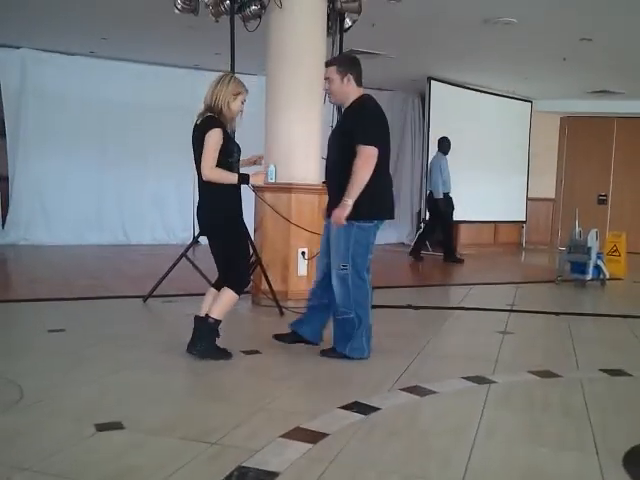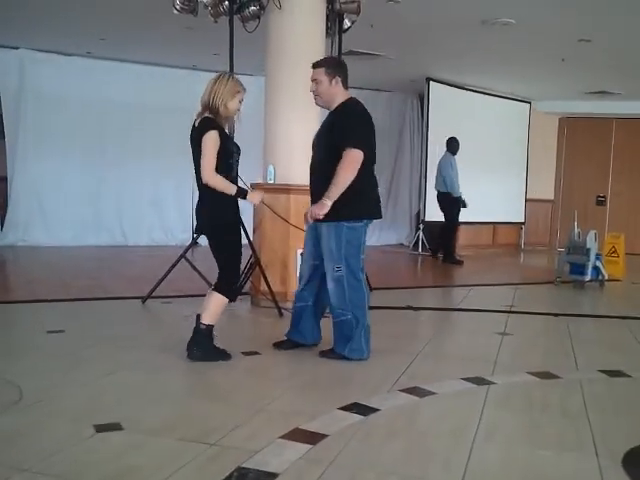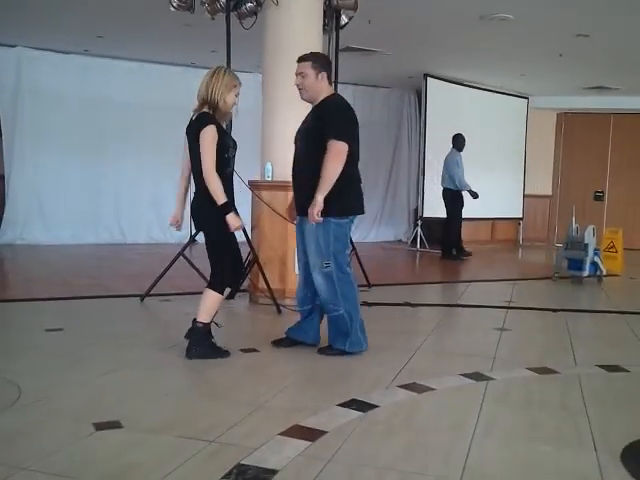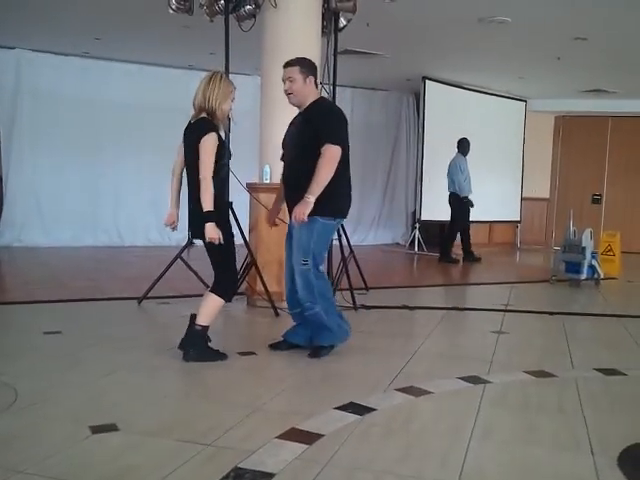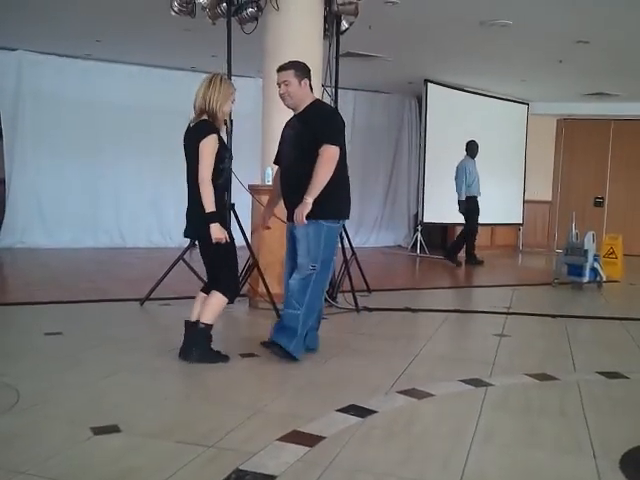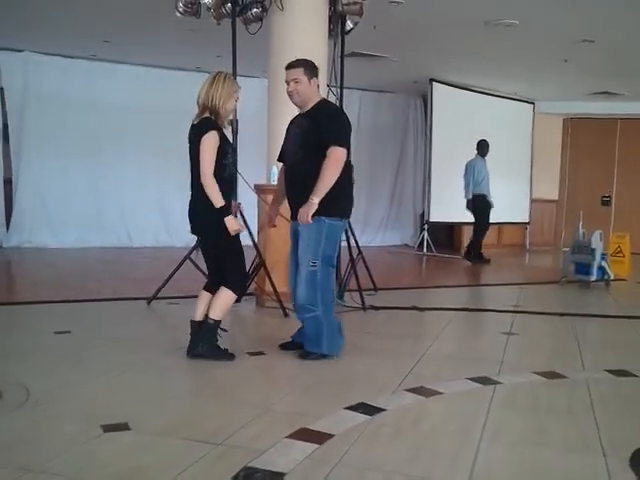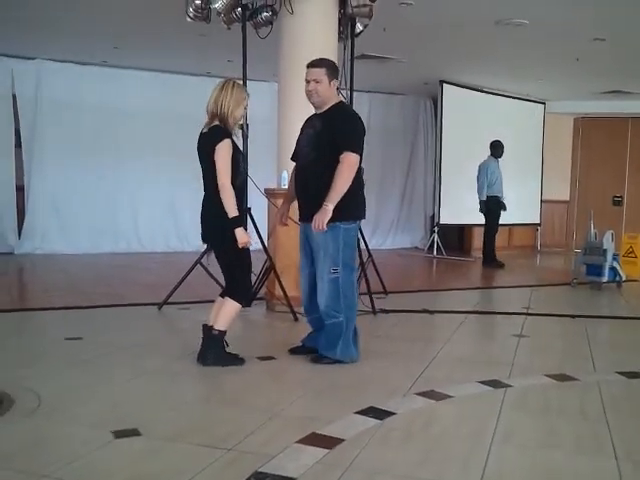
dt=0.2s
person 1, frame 1
left shoulder: (366, 111)
right shoulder: (352, 113)
left elbow: (367, 157)
left wrist: (347, 203)
left hip: (361, 211)
right hip: (344, 209)
left knee: (349, 275)
right knee: (328, 271)
left ankle: (353, 344)
right ankle: (308, 328)
person 1, frame 2
left shoulder: (353, 114)
right shoulder: (335, 117)
left elbow: (353, 161)
left wrist: (326, 201)
right wrist: (318, 203)
left hip: (346, 213)
right hip: (327, 212)
left knee: (343, 277)
right knee: (312, 274)
left ankle: (352, 346)
right ankle: (303, 332)
person 1, frame 3
left shoulder: (336, 109)
right shoulder: (316, 113)
left elbow: (337, 153)
left wrist: (319, 198)
right wrist: (298, 201)
left hip: (332, 207)
right hip: (311, 207)
left knee: (329, 271)
right knee: (308, 272)
left ankle: (349, 339)
right ankle: (306, 331)
person 1, frame 4
left shoulder: (327, 113)
right shoulder: (299, 120)
left elbow: (331, 156)
left wrist: (309, 199)
right wrist: (278, 203)
left hip: (321, 208)
right hip: (300, 208)
left knee: (306, 272)
right knee: (295, 274)
left ankle: (331, 330)
right ankle: (303, 332)
person 1, frame 5
left shoulder: (324, 115)
right shoulder: (292, 124)
left elbow: (329, 156)
right elbow: (283, 170)
left wrist: (308, 200)
right wrist: (270, 205)
left hip: (322, 211)
right hip: (299, 211)
left knee: (308, 275)
right knee: (297, 276)
left ankle: (289, 339)
right ankle: (303, 337)
person 1, frame 6
left shoulder: (331, 115)
right shoulder: (296, 122)
left elbow: (336, 158)
right elbow: (287, 167)
left wrist: (314, 200)
right wrist: (276, 202)
left hip: (326, 210)
right hip: (302, 210)
left knee: (315, 274)
right knee: (301, 276)
left ankle: (325, 341)
right ankle: (310, 334)
person 1, frame 7
left shoulder: (346, 119)
right shoulder: (310, 122)
left elbow: (349, 164)
left wrist: (328, 207)
right wrist: (287, 201)
left hip: (337, 216)
right hip: (311, 215)
left knee: (334, 280)
right knee: (312, 281)
left ankle: (341, 347)
right ankle: (319, 338)
person 2, frame 1
left shoulder: (207, 124)
right shoulder: (213, 126)
right elbow: (208, 172)
left wrist: (243, 162)
right wrist: (247, 179)
left hip: (217, 212)
right hip: (221, 213)
left knee: (227, 275)
right knee: (239, 276)
left ankle: (201, 336)
right ankle: (204, 339)
person 2, frame 2
left shoulder: (203, 125)
right shoulder: (211, 127)
right elbow: (208, 175)
right wrist: (243, 194)
left hip: (216, 211)
right hip: (220, 213)
left knee: (227, 275)
right knee: (229, 277)
left ankle: (200, 336)
right ankle: (201, 342)
person 2, frame 3
left shoulder: (197, 121)
right shoulder: (210, 123)
left elbow: (187, 169)
right elbow: (209, 171)
left wrist: (180, 207)
right wrist: (228, 210)
left hip: (206, 207)
right hip: (214, 209)
left knee: (230, 270)
right knee: (224, 273)
left ankle: (200, 329)
right ankle: (199, 340)
person 2, frame 4
left shoulder: (192, 127)
right shoulder: (209, 130)
left elbow: (177, 171)
right elbow: (206, 178)
left wrist: (173, 208)
right wrist: (210, 220)
left hip: (203, 213)
right hip: (210, 214)
left knee: (223, 278)
right knee: (227, 281)
left ankle: (193, 337)
right ankle: (196, 343)
person 2, frame 5
left shoulder: (194, 128)
right shoulder: (208, 131)
right elbow: (205, 180)
right wrist: (215, 221)
left hip: (200, 216)
right hip: (209, 218)
left knee: (215, 279)
right knee: (228, 281)
left ankle: (191, 341)
right ankle: (199, 343)
person 2, frame 6
left shoulder: (198, 125)
right shoulder: (211, 127)
right elbow: (207, 176)
left wrist: (225, 204)
right wrist: (226, 213)
left hip: (203, 212)
right hip: (213, 214)
left knee: (217, 276)
right knee: (236, 276)
left ankle: (199, 338)
right ankle: (206, 339)
person 2, frame 7
left shoulder: (207, 134)
right shoulder: (222, 136)
right elbow: (225, 186)
right wrist: (238, 225)
left hip: (215, 221)
right hip: (224, 222)
left knee: (233, 283)
right knee: (242, 286)
left ankle: (210, 343)
right ankle: (213, 347)
person 3, frame 1
left shoulder: (442, 159)
right shoulder: (437, 160)
right elbow: (436, 181)
left wrist: (444, 198)
right wrist: (440, 199)
left hip: (442, 196)
right hip: (439, 197)
left knee: (431, 226)
right knee: (447, 226)
left ankle: (416, 250)
right ankle: (450, 255)
person 3, frame 2
left shoulder: (450, 159)
right shoulder: (447, 160)
right elbow: (450, 181)
left wrist: (457, 197)
right wrist: (459, 197)
left hip: (448, 196)
right hip: (447, 197)
left knee: (449, 225)
right knee: (452, 225)
left ankle: (436, 249)
right ankle: (449, 255)
person 3, frame 3
left shoulder: (456, 156)
right shoulder: (452, 157)
right elbow: (457, 177)
left wrist: (466, 190)
right wrist: (469, 190)
left hip: (455, 193)
right hip: (451, 193)
left knee: (456, 222)
right knee: (452, 222)
left ankle: (459, 249)
right ankle: (447, 252)
person 3, frame 4
left shoulder: (463, 161)
right shoulder: (456, 162)
right elbow: (458, 182)
right wrist: (466, 198)
left hip: (462, 198)
right hip: (458, 198)
left knee: (465, 226)
right knee: (455, 226)
left ankle: (468, 254)
right ankle: (445, 255)
person 3, frame 5
left shoulder: (473, 163)
right shoulder: (463, 164)
right elbow: (461, 184)
right wrist: (462, 202)
left hip: (473, 200)
right hip: (467, 200)
left knee: (472, 228)
right knee: (470, 228)
left ankle: (470, 256)
right ankle: (451, 253)
person 3, frame 6
left shoulder: (483, 163)
right shoulder: (472, 163)
right elbow: (468, 183)
left wrist: (488, 199)
right wrist: (469, 200)
left hip: (483, 199)
right hip: (476, 199)
left knee: (482, 226)
right knee: (481, 226)
left ankle: (476, 254)
right ankle: (471, 253)
person 3, frame 7
left shoulder: (496, 164)
right shoulder: (486, 164)
right elbow: (482, 184)
left wrist: (501, 200)
right wrist: (482, 202)
left hip: (495, 200)
right hip: (489, 200)
left knee: (492, 230)
right knee: (491, 230)
left ankle: (490, 258)
right ankle: (489, 260)
